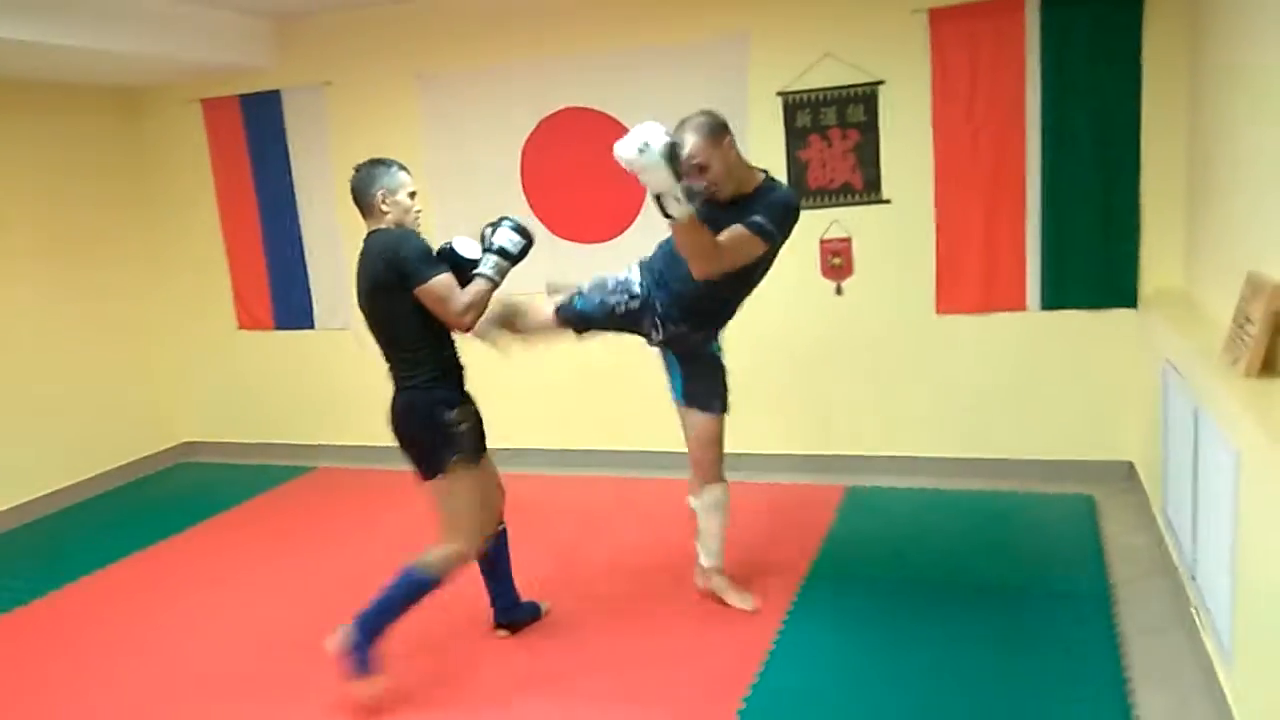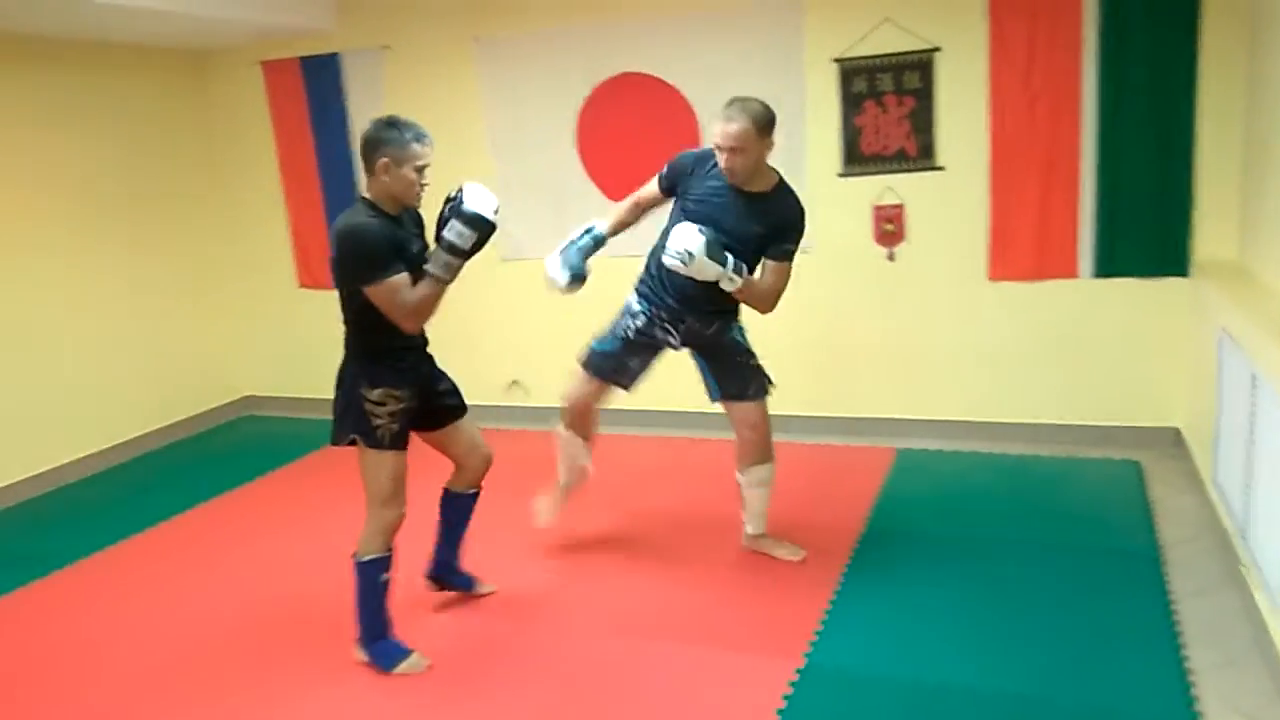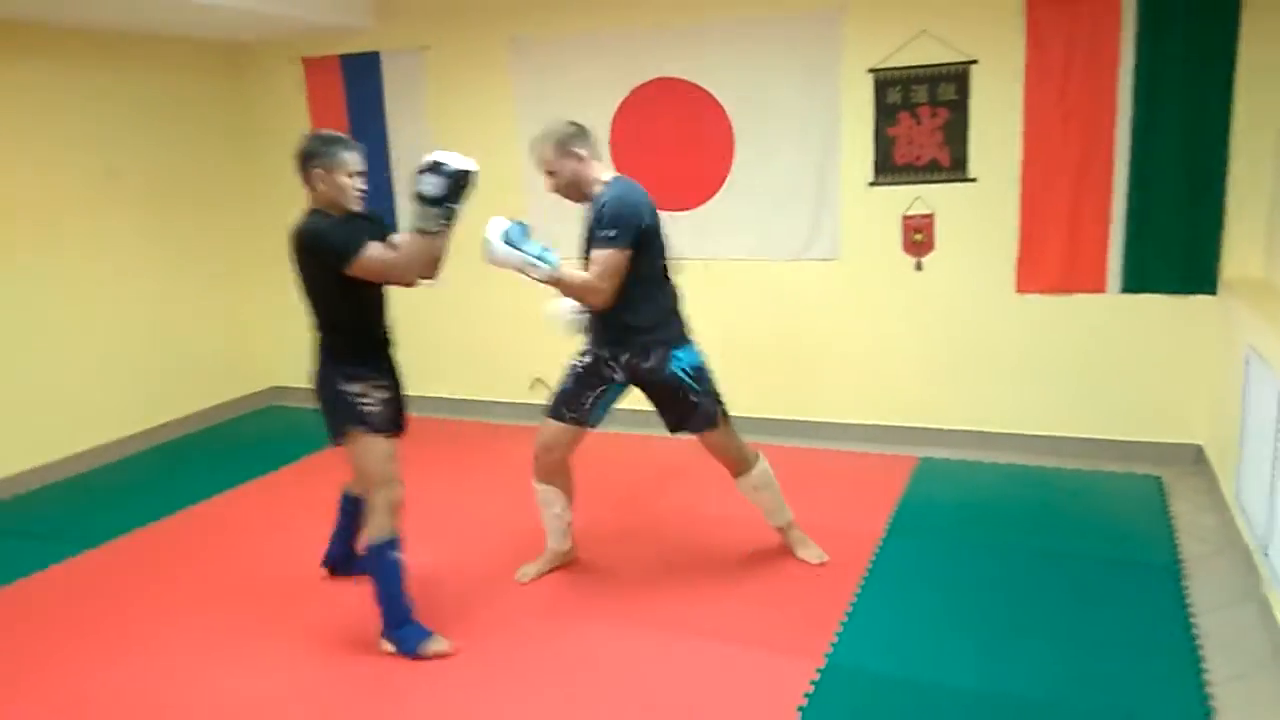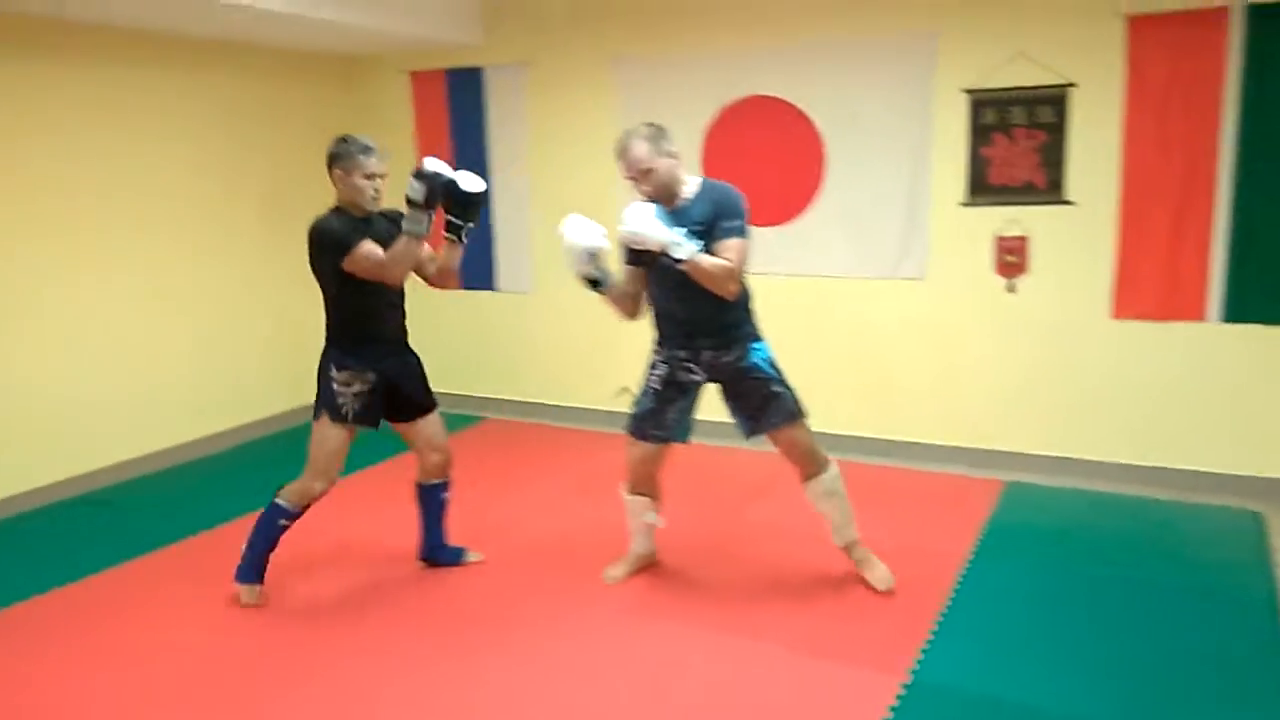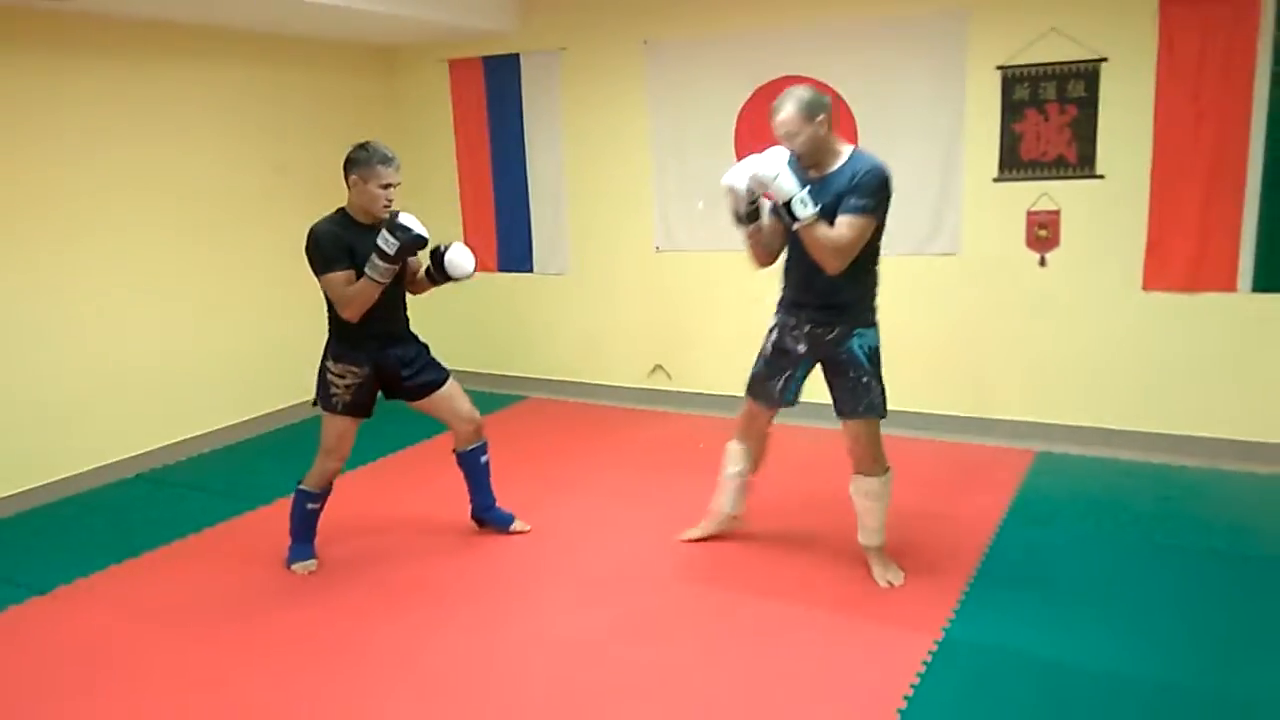
dt=0.4s
person 1, frame 1
left shoulder: (382, 254)
right shoulder: (402, 247)
right elbow: (460, 314)
left wrist: (463, 265)
right wrist: (495, 261)
left hip: (434, 398)
right hip: (433, 405)
left knee: (491, 500)
right knee: (465, 542)
left ankle: (509, 609)
right ankle: (361, 636)
person 1, frame 2
left shoulder: (405, 216)
right shoulder: (361, 232)
left elbow: (419, 286)
right elbow: (411, 313)
left wrist: (452, 247)
right wrist: (453, 254)
left hip: (415, 367)
right hip: (374, 383)
left knee: (475, 459)
right knee: (386, 513)
left ankle: (445, 567)
right ankle: (374, 640)
person 1, frame 3
left shoulder: (364, 221)
right shoulder: (317, 234)
left elbow: (426, 267)
right elbow: (402, 270)
left wrist: (442, 208)
right wrist: (428, 208)
left hip: (376, 364)
right hip: (347, 377)
left knee: (374, 475)
right knee: (387, 493)
left ankle: (342, 553)
right ankle: (400, 627)
person 1, frame 4
left shoulder: (384, 222)
right shoulder: (329, 230)
left elbow: (440, 276)
right elbow: (390, 271)
left wrist: (457, 223)
right wrist: (416, 209)
left hip: (396, 359)
right hip: (349, 366)
left knee: (438, 454)
right knee: (319, 480)
left ankle: (435, 547)
right ankle: (250, 567)
person 1, frame 5
left shoulder: (397, 225)
right shoulder: (327, 235)
right elbow: (349, 308)
left wrist: (436, 272)
right wrist: (384, 259)
left hip: (403, 347)
right hip: (352, 358)
left knee: (469, 422)
right knee: (330, 463)
left ankle: (488, 513)
right ankle: (301, 543)
person 2, frame 1
left shoulder: (777, 203)
right shoulder: (703, 181)
left elbow: (707, 263)
left wrist: (669, 192)
left hip: (693, 331)
right hip: (646, 288)
left knee: (706, 452)
right knee: (542, 317)
left ankle: (711, 570)
right ankle: (492, 316)
person 2, frame 2
left shoulder: (784, 211)
right shoulder: (694, 166)
left elbow: (766, 300)
right elbow: (638, 203)
left wrist: (724, 272)
right wrist: (588, 238)
left hip: (713, 321)
right hip: (652, 304)
left knee: (754, 425)
right knee: (579, 400)
left ankle: (756, 532)
right ankle: (565, 487)
person 2, frame 3
left shoulder: (621, 203)
right shoulder: (607, 204)
left elbow: (596, 293)
left wrist: (526, 255)
left hip: (663, 349)
right hip: (606, 349)
left knee: (729, 449)
right knee: (548, 450)
left ankle: (786, 528)
right ankle: (559, 547)
person 2, frame 4
left shoulder: (719, 199)
right shoulder: (641, 219)
left elbow: (729, 281)
right elbow: (630, 308)
left wrist: (671, 243)
right wrist: (594, 273)
left hip: (736, 346)
right hip: (675, 354)
left knee: (801, 448)
right knee: (640, 461)
left ankle: (853, 549)
right ankle: (642, 550)
person 2, frame 5
left shoulder: (868, 177)
right shoulder: (792, 173)
left elbow: (835, 257)
right elbow: (765, 256)
left wrist: (790, 198)
right wrist: (747, 210)
left hip: (848, 327)
right hip: (794, 318)
left knee: (863, 439)
right knee: (752, 418)
left ankle: (874, 548)
right ankle: (723, 513)
